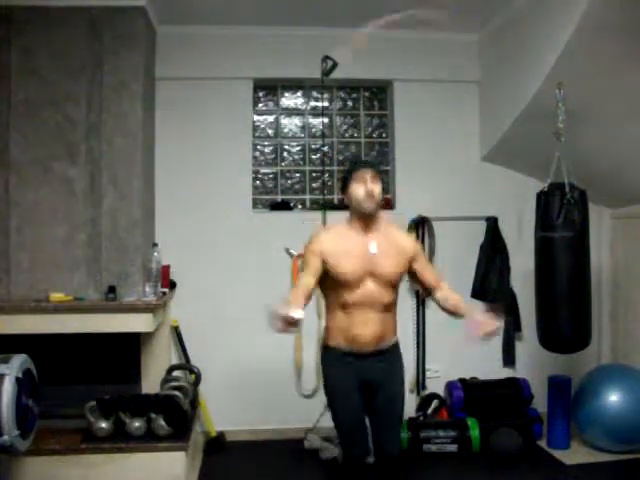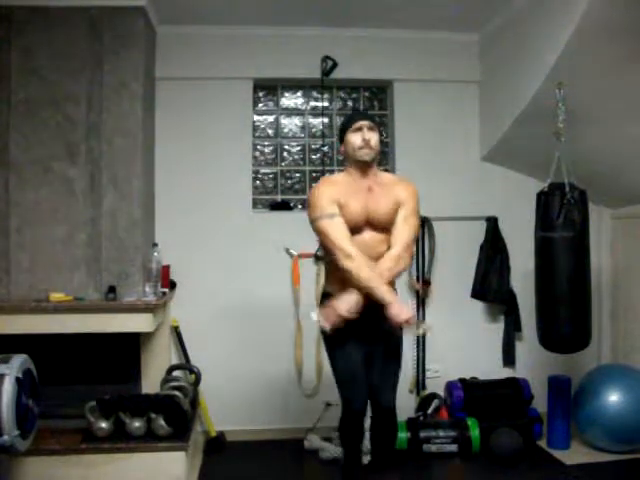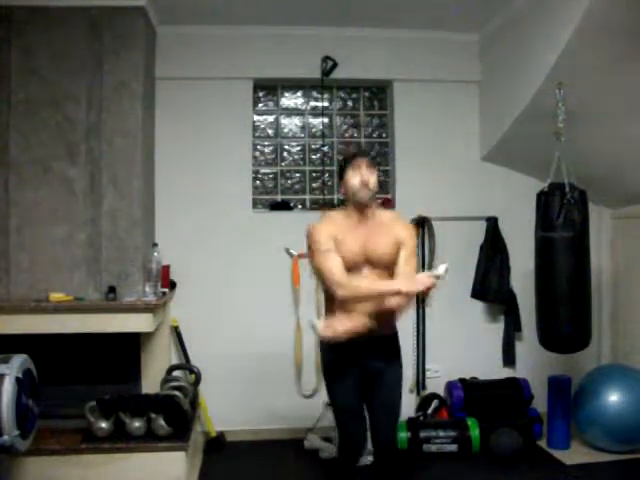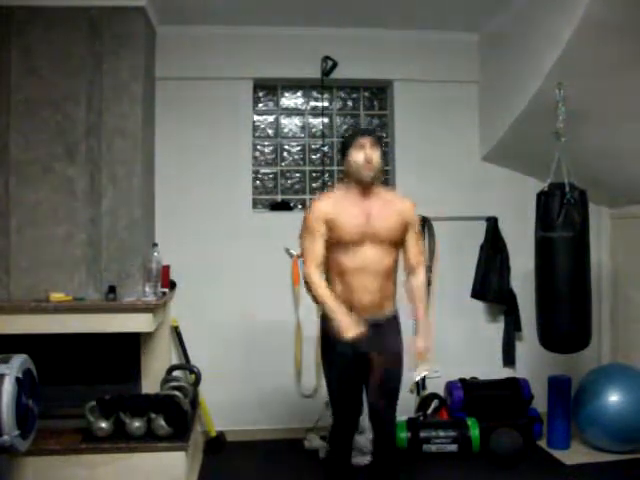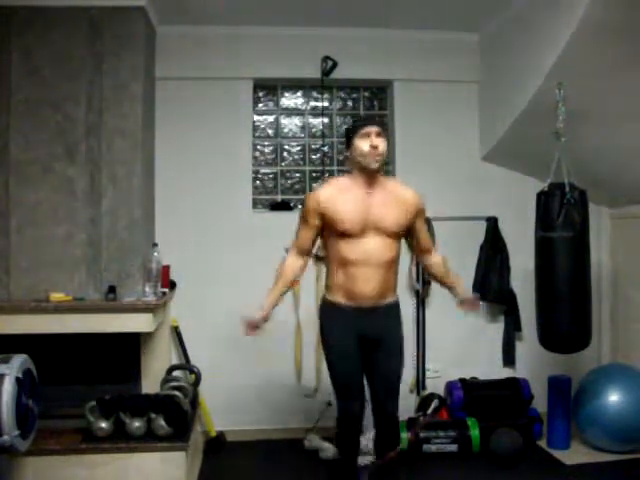
dt=0.2s
person 1, frame 1
left shoulder: (404, 243)
right shoulder: (324, 242)
left elbow: (438, 288)
right elbow: (299, 296)
left wrist: (472, 314)
right wrist: (290, 312)
left hip: (387, 358)
right hip: (341, 360)
left knee: (392, 449)
right knee: (356, 452)
person 1, frame 2
left shoulder: (402, 190)
right shoulder: (326, 190)
left elbow: (401, 252)
right elbow: (344, 254)
left wrist: (358, 296)
right wrist: (390, 298)
left hip: (382, 310)
right hip: (339, 312)
left knee: (384, 402)
right knee: (354, 402)
person 1, frame 3
left shoulder: (401, 229)
right shoulder: (324, 230)
left elbow: (404, 295)
right elbow: (341, 288)
left wrist: (348, 323)
right wrist: (402, 287)
left hip: (382, 346)
right hip: (340, 350)
left knee: (386, 438)
right knee: (352, 440)
person 1, frame 4
left shoulder: (403, 210)
right shoulder: (324, 207)
left elbow: (417, 272)
right elbow: (311, 270)
left wrist: (423, 330)
right wrist: (339, 316)
left hip: (385, 327)
right hip: (339, 329)
left knee: (384, 421)
right knee: (345, 421)
person 1, frame 5
left shoulder: (408, 200)
right shoulder: (325, 197)
left elbow: (427, 254)
right elbow: (298, 256)
left wrist: (457, 290)
right wrist: (268, 306)
left hip: (386, 317)
right hip: (339, 317)
left knee: (386, 411)
right knee: (351, 413)
